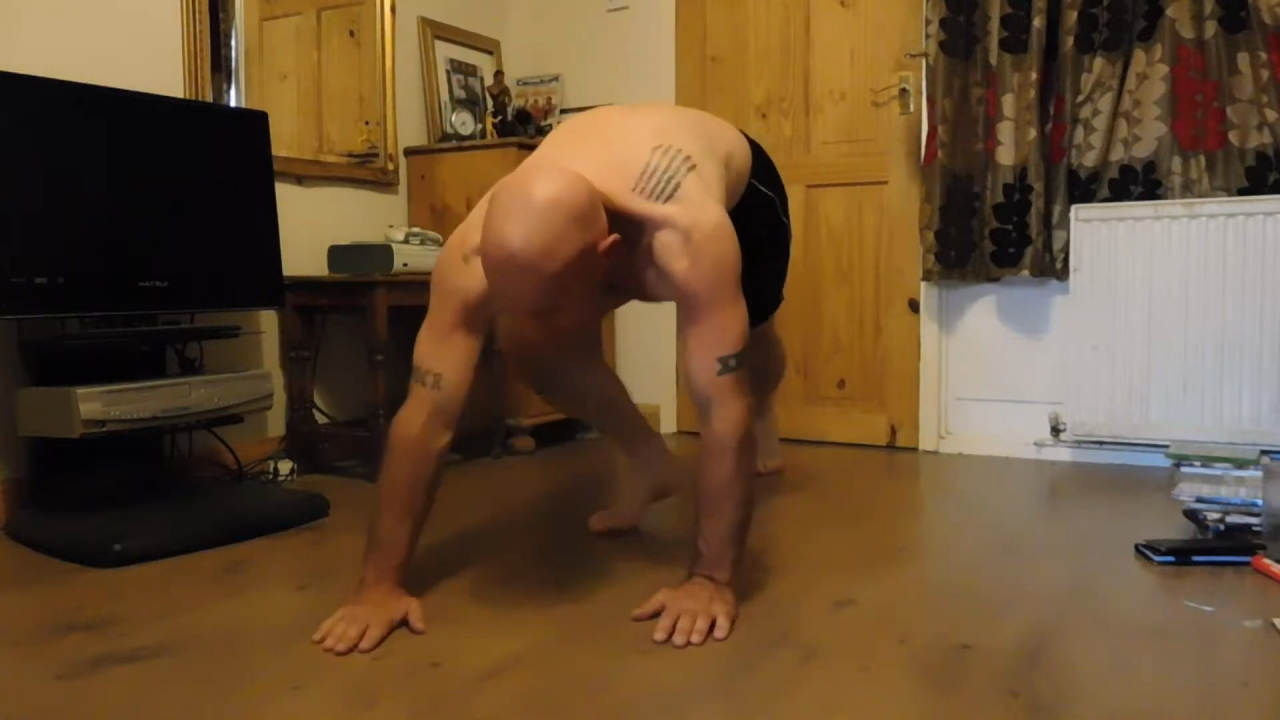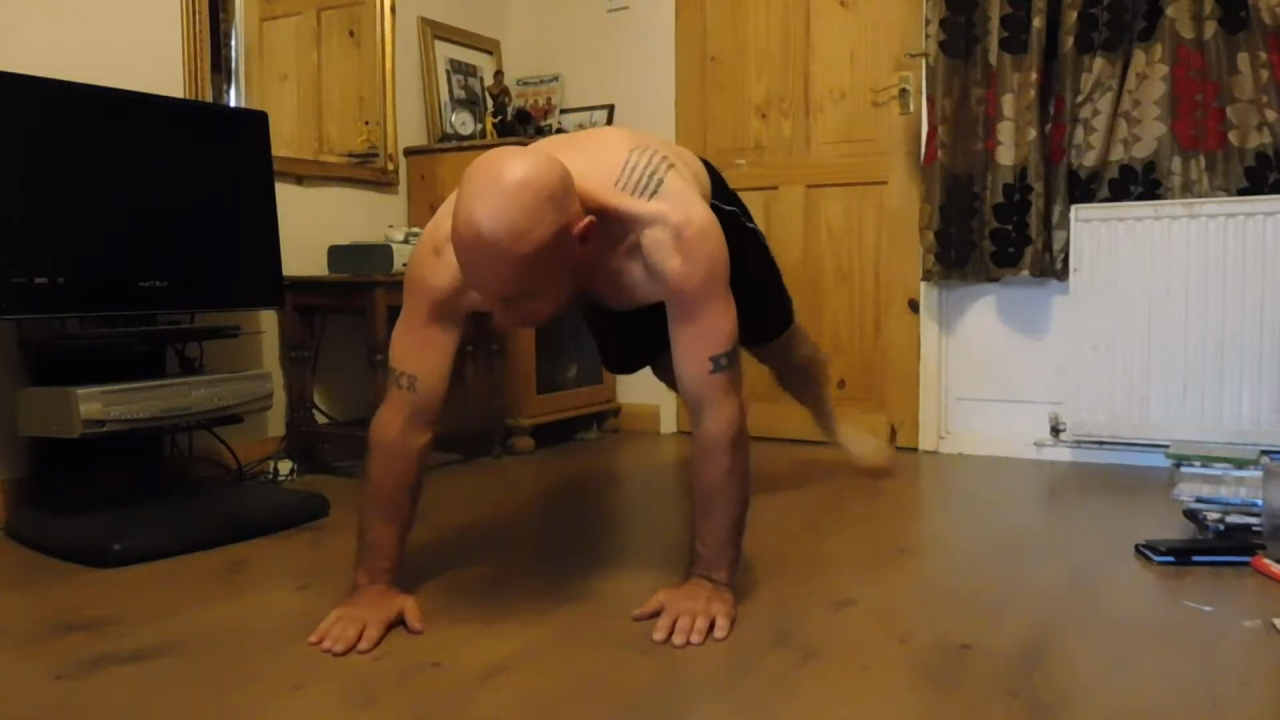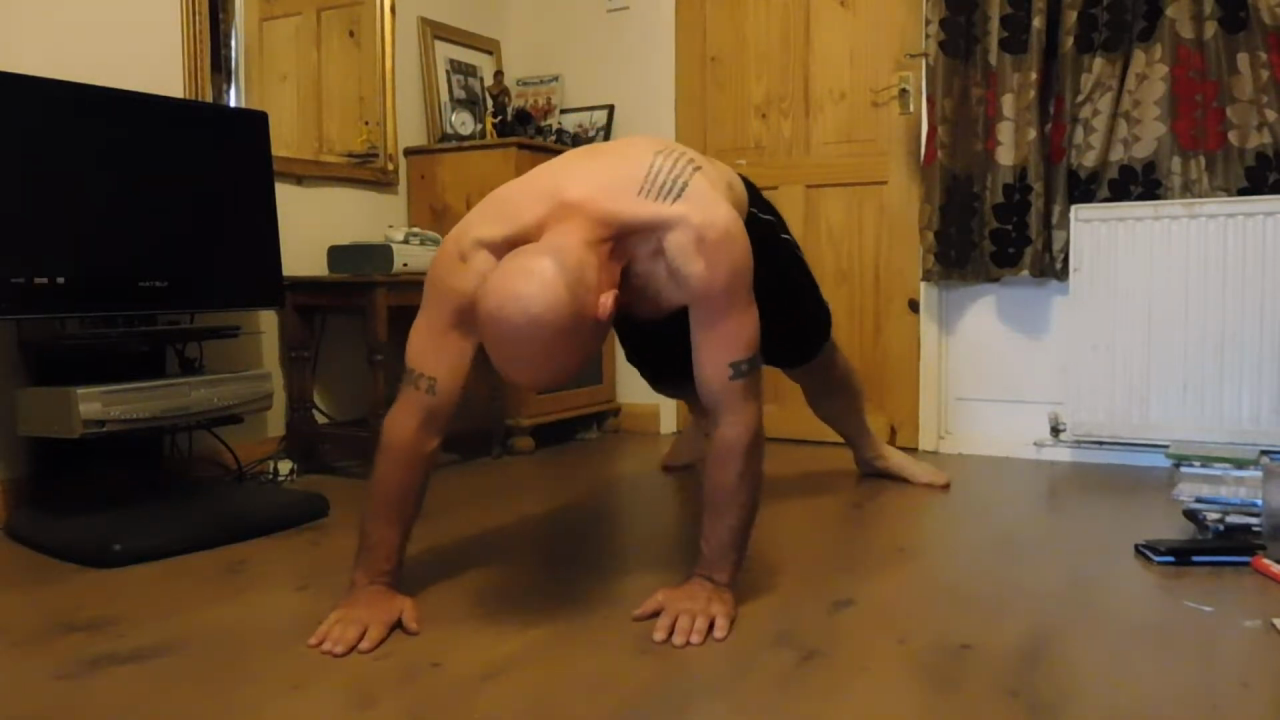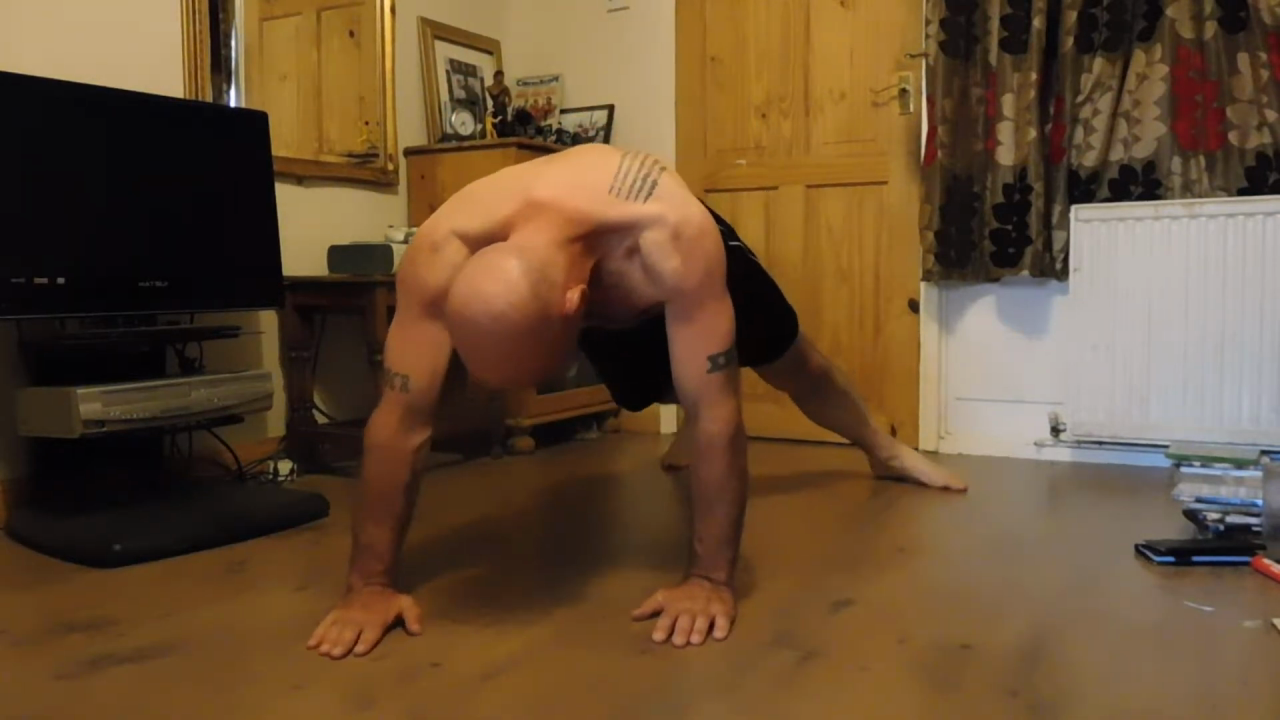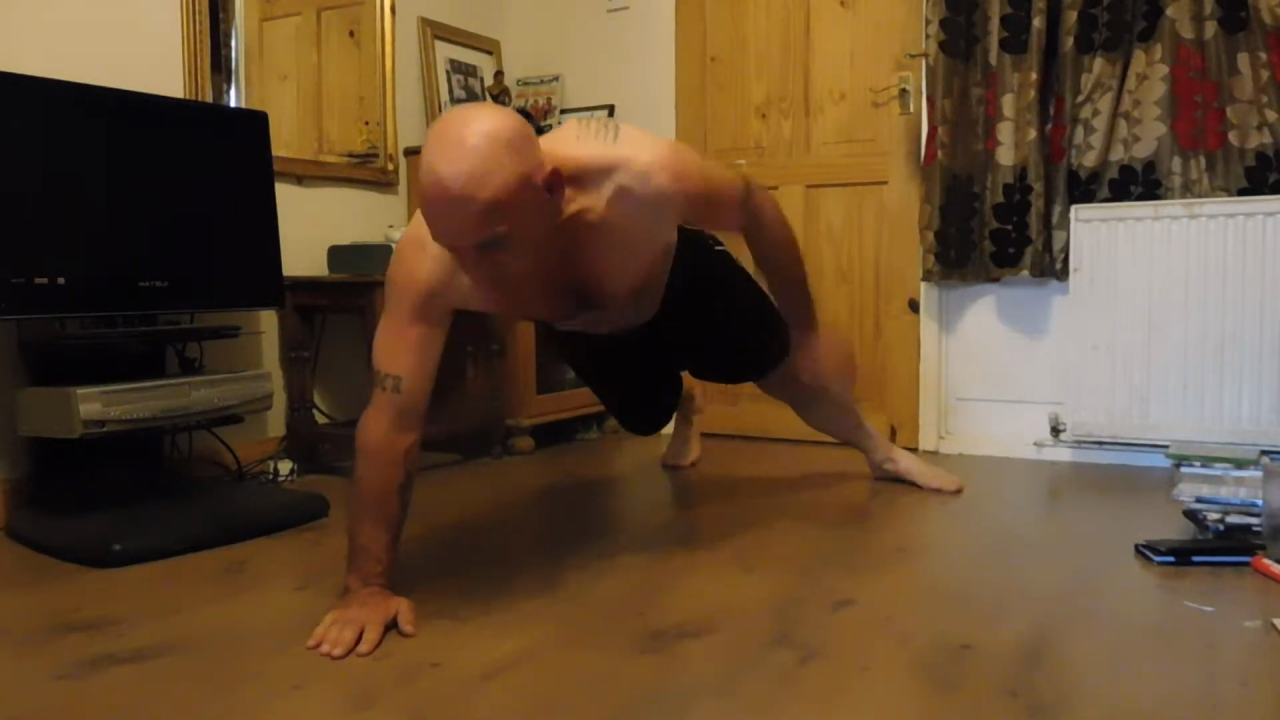
dt=1s
person 1, frame 1
left shoulder: (687, 236)
right shoulder: (475, 254)
left elbow: (723, 412)
right elbow: (424, 419)
left wrist: (711, 578)
right wrist: (380, 581)
left hip: (738, 183)
left knee: (749, 337)
right knee: (526, 347)
left ankle: (764, 418)
right ankle: (650, 464)
person 1, frame 2
left shoulder: (675, 232)
right shoulder: (449, 249)
left elbow: (716, 409)
right elbow: (405, 416)
left wrist: (710, 579)
right wrist: (374, 581)
left hip: (703, 204)
left knee: (774, 344)
right knee: (673, 371)
left ankle: (832, 422)
person 1, frame 3
left shoulder: (702, 238)
right shoulder: (475, 255)
left elbow: (739, 413)
right elbow: (415, 417)
left wrist: (712, 580)
right wrist: (373, 582)
left hip: (743, 229)
right hip: (635, 257)
left knee: (813, 360)
right knee: (675, 378)
left ankle: (868, 449)
right ankle: (700, 425)
person 1, frame 4
left shoulder: (674, 237)
right shoulder: (443, 252)
left elbow: (715, 411)
right elbow: (401, 418)
left wrist: (710, 578)
right wrist: (370, 583)
left hip: (678, 261)
right hip: (608, 305)
left knee: (792, 364)
right knee: (650, 393)
left ankle: (882, 449)
right ankle: (685, 433)
person 1, frame 5
left shoulder: (641, 174)
right shoulder: (427, 255)
left elbow: (758, 211)
right elbow: (389, 422)
left wrist: (809, 331)
right wrist: (367, 585)
left hip: (679, 281)
right hip: (583, 329)
left knee: (790, 372)
right knee: (647, 417)
left ankle: (880, 453)
right ankle: (683, 413)
